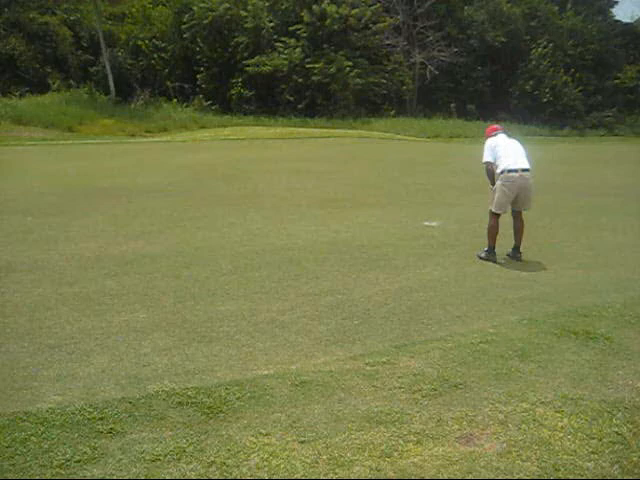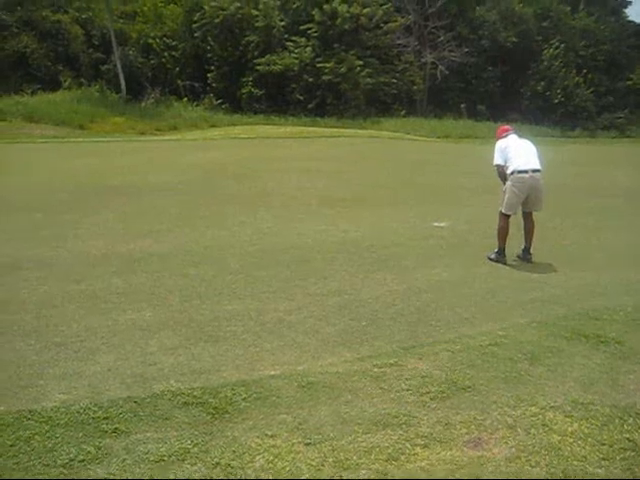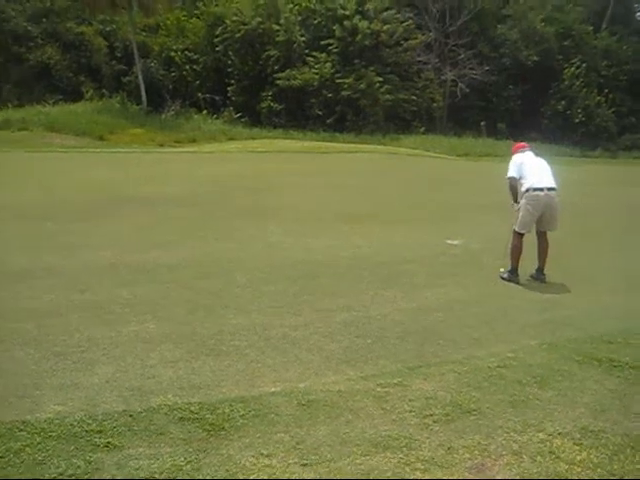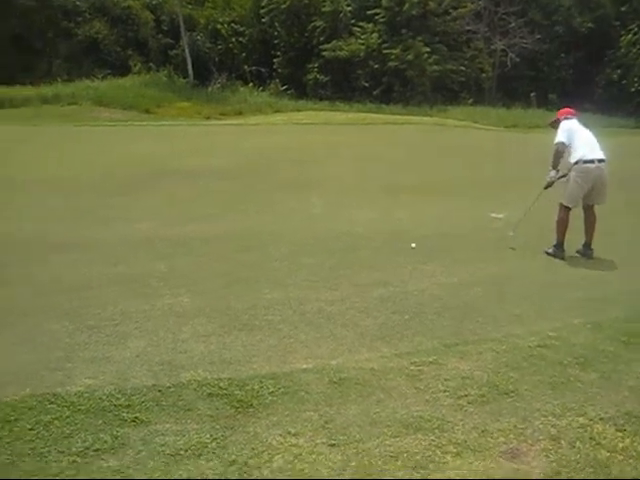
dt=0.4s
person 1, frame 1
left shoulder: (491, 141)
right shoulder: (515, 141)
left elbow: (489, 166)
left wrist: (493, 185)
left hip: (508, 177)
right hip: (526, 176)
left knee: (494, 214)
right knee: (517, 214)
left ankle: (490, 252)
right ankle: (516, 251)
person 1, frame 2
left shoulder: (501, 143)
right shoulder: (527, 142)
left elbow: (500, 169)
left wrist: (506, 184)
left hip: (518, 177)
right hip: (536, 176)
left knee: (504, 215)
right knee: (528, 214)
left ankle: (500, 253)
right ankle: (527, 252)
person 1, frame 3
left shoulder: (517, 157)
right shoulder: (541, 160)
left elbow: (512, 182)
left wrist: (516, 203)
left hip: (533, 195)
right hip: (551, 194)
left knee: (518, 234)
right knee: (542, 233)
left ankle: (513, 273)
right ankle: (540, 272)
person 1, frame 4
left shoulder: (566, 124)
right shoulder: (583, 129)
left elbow: (559, 148)
left wrist: (553, 170)
left hip: (583, 168)
right hip: (600, 167)
left knee: (564, 207)
right knee: (589, 207)
left ankle: (558, 248)
right ankle: (587, 248)
